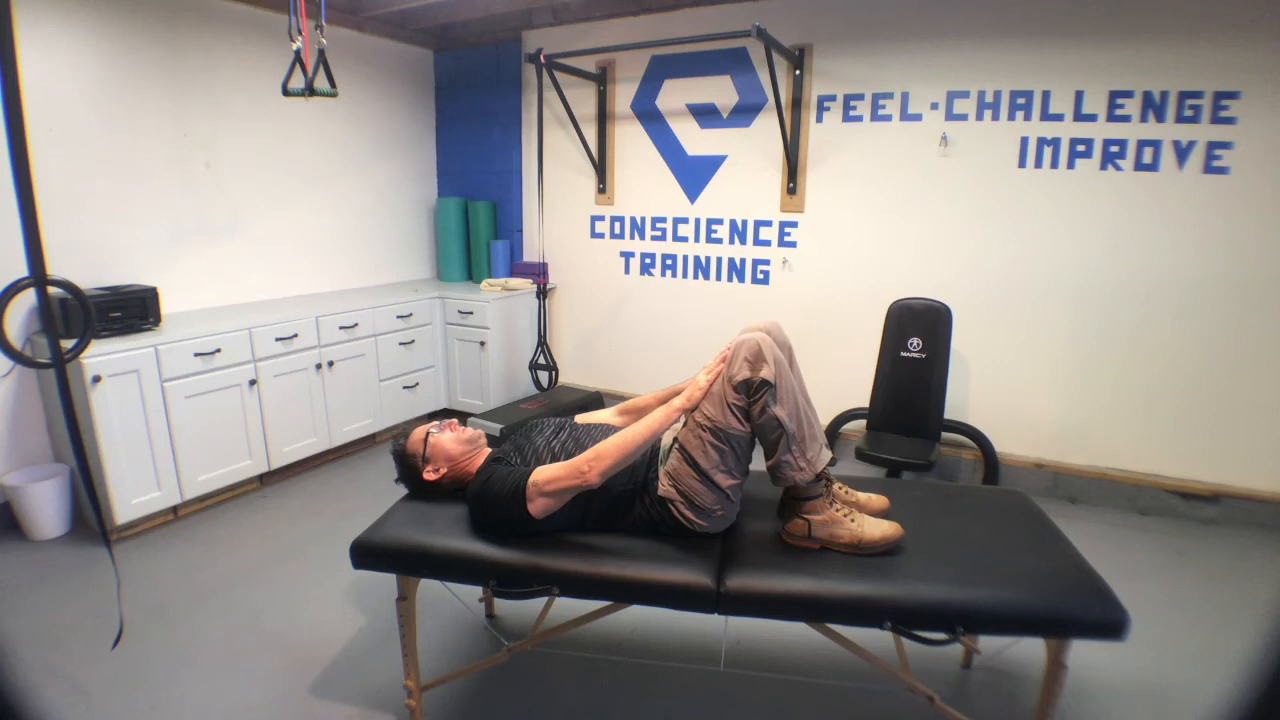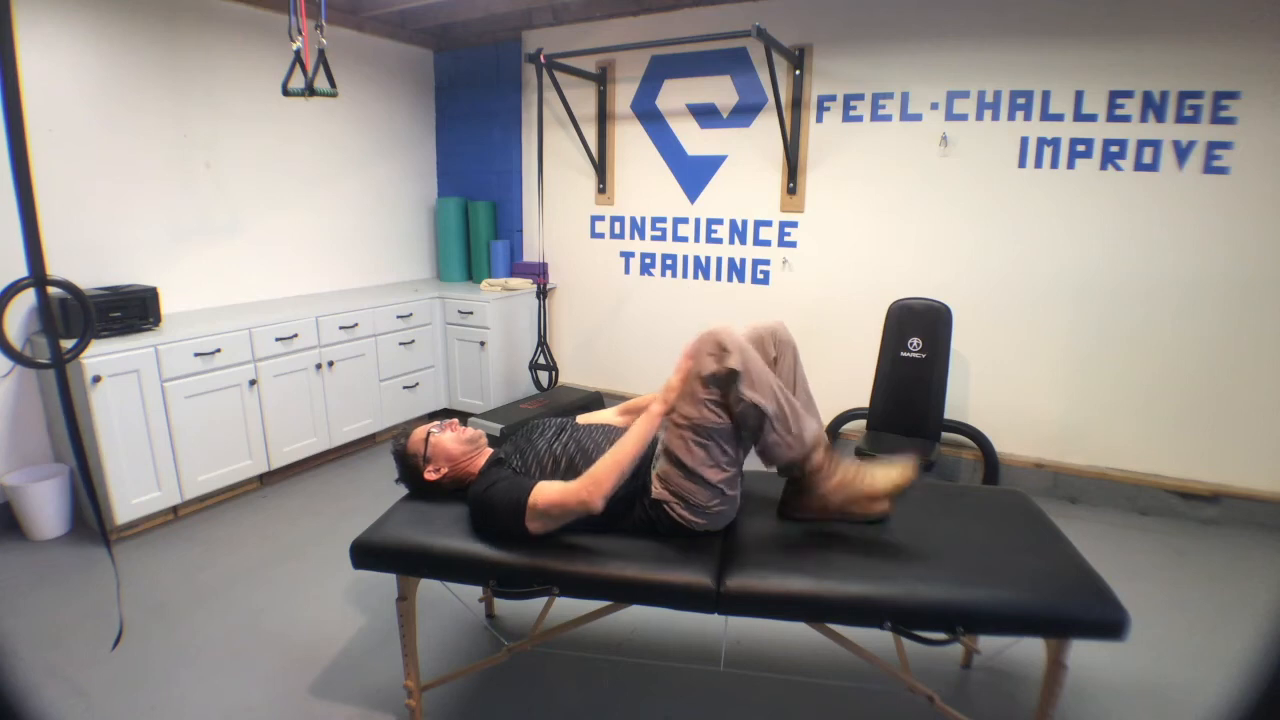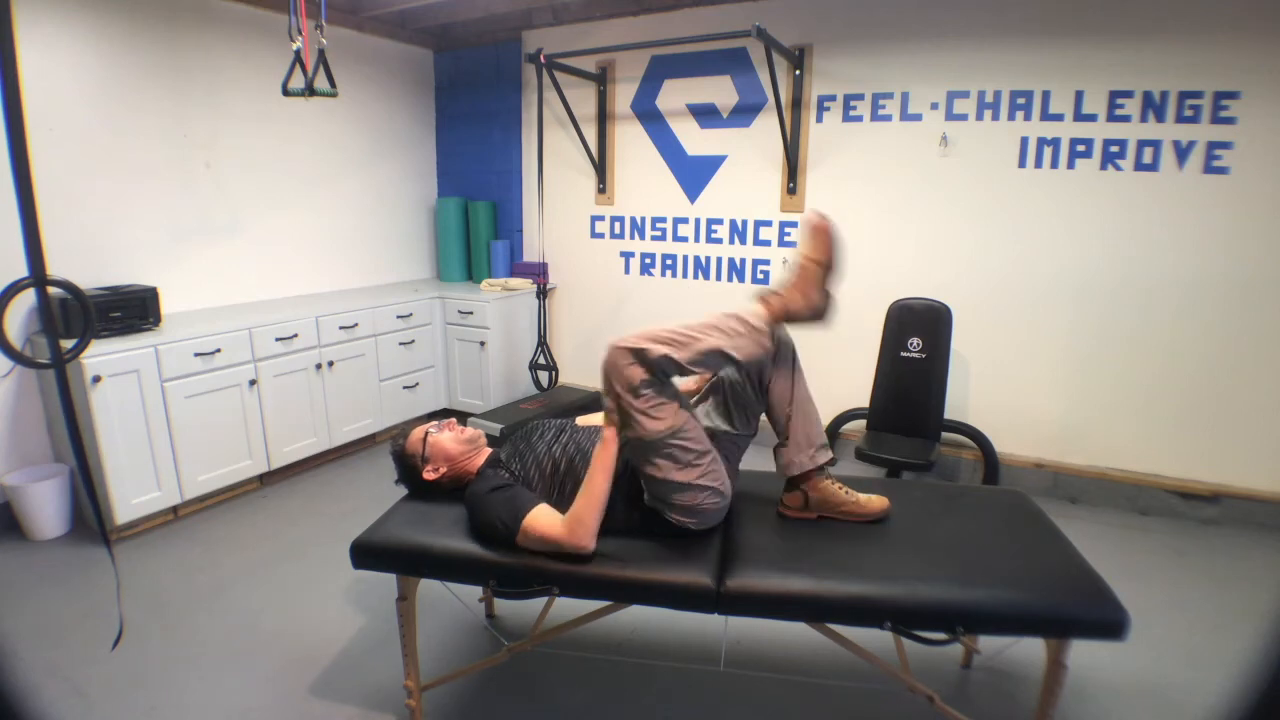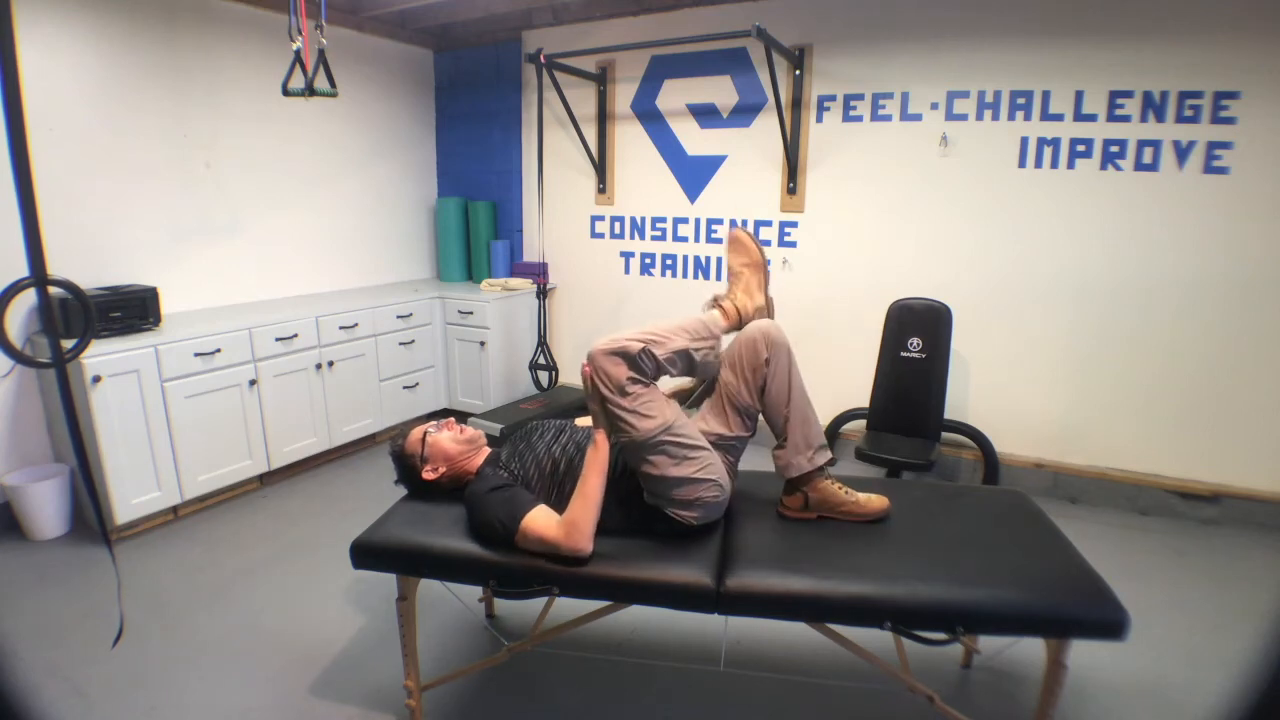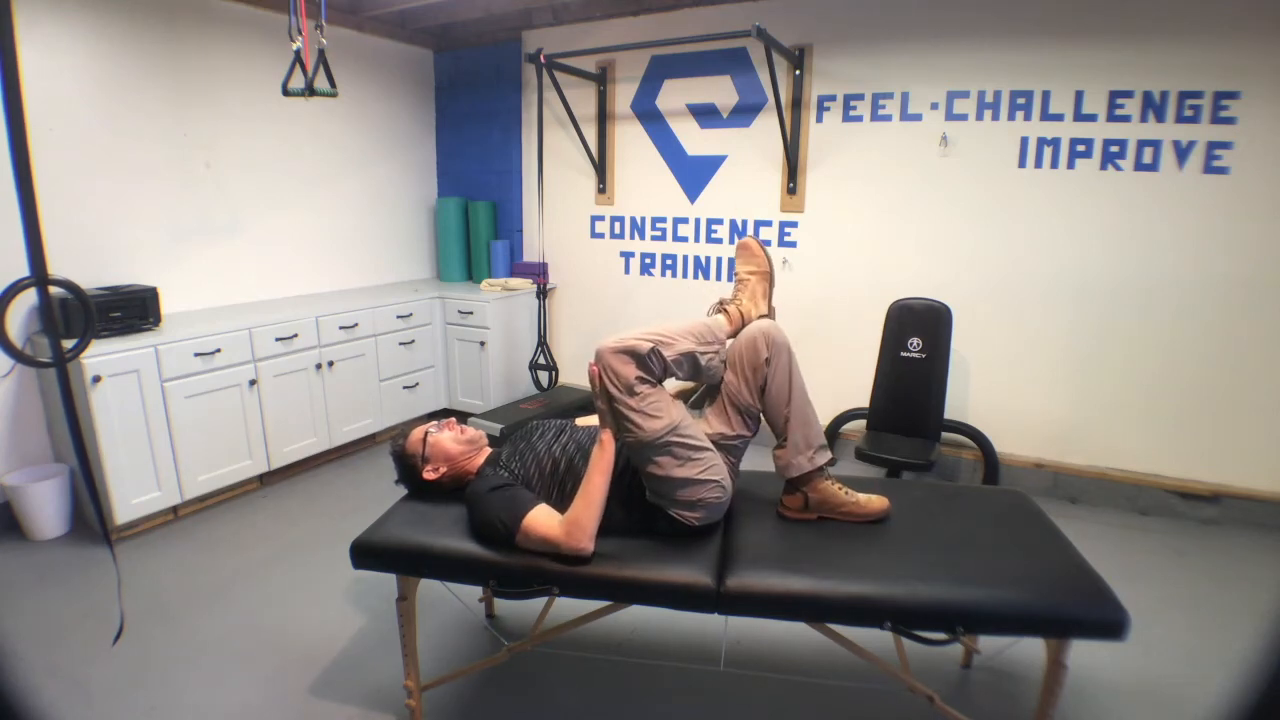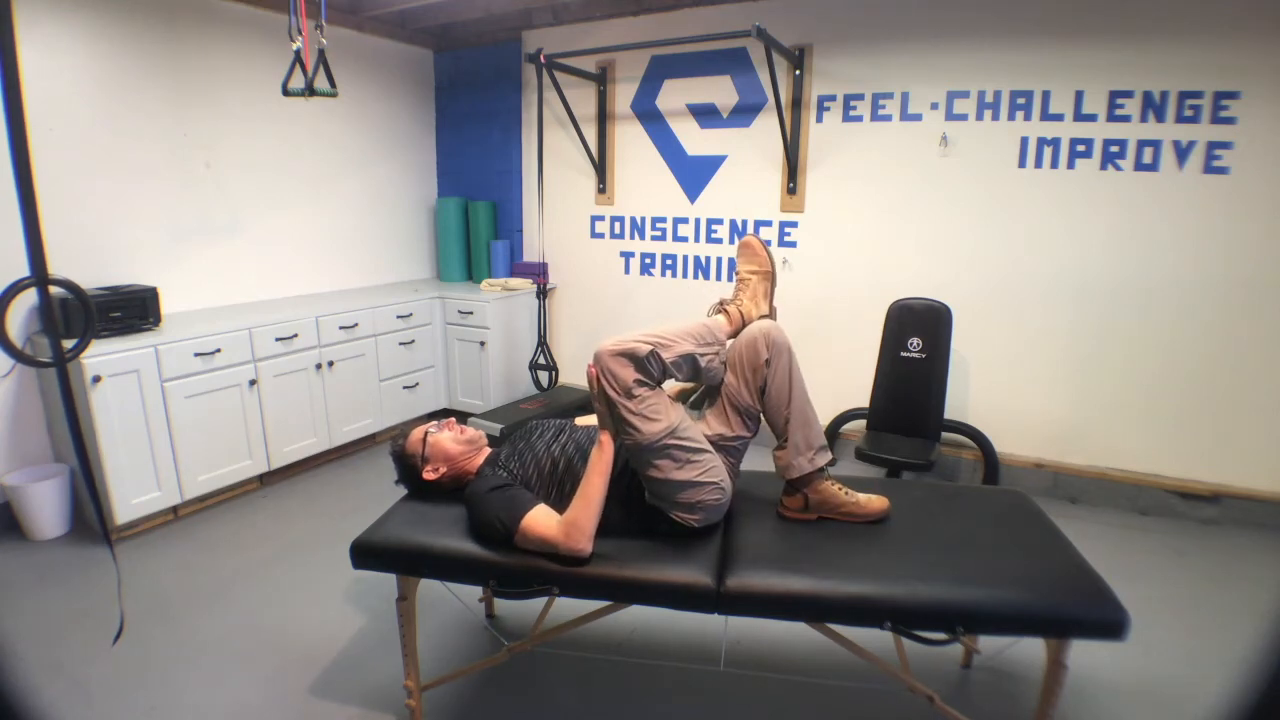
dt=0.3s
person 1, frame 1
left shoulder: (520, 441)
right shoulder: (491, 492)
left elbow: (617, 415)
right elbow: (588, 472)
left wrist: (699, 385)
right wrist: (684, 402)
left hip: (668, 455)
right hip: (686, 500)
left knee: (766, 337)
right knee: (753, 354)
left ankle: (812, 482)
right ankle: (812, 509)
person 1, frame 2
left shoulder: (522, 441)
right shoulder: (492, 497)
left elbow: (618, 418)
right elbow: (590, 496)
left wrist: (695, 382)
right wrist: (664, 404)
left hip: (669, 454)
right hip: (686, 498)
left knee: (770, 337)
right knee: (719, 343)
left ankle: (808, 484)
right ankle: (822, 473)
person 1, frame 3
left shoulder: (523, 437)
right shoulder: (488, 498)
left elbow: (599, 423)
right elbow: (579, 538)
left wrist: (693, 387)
right wrist: (613, 430)
left hip: (698, 455)
right hip: (692, 498)
left knee: (768, 341)
right knee: (626, 355)
left ankle: (808, 486)
right ankle: (784, 303)
person 1, frame 4
left shoulder: (521, 439)
right shoulder: (488, 497)
left elbow: (626, 413)
right elbow: (575, 541)
left wrist: (686, 387)
right wrist: (602, 432)
left hip: (697, 458)
right hip: (691, 493)
left knee: (764, 340)
right knee: (608, 358)
left ankle: (808, 485)
right ankle: (732, 308)
person 1, frame 5
left shoulder: (523, 438)
right shoulder: (488, 497)
left elbow: (602, 426)
right elbow: (576, 540)
left wrist: (686, 386)
right wrist: (608, 430)
left hip: (704, 461)
right hip: (693, 495)
left knee: (765, 340)
right knee: (616, 355)
left ankle: (808, 485)
right ankle: (735, 315)
person 1, frame 6
left shoulder: (524, 438)
right shoulder: (487, 496)
left elbow: (638, 413)
right elbow: (574, 541)
left wrist: (695, 381)
right wrist: (607, 432)
left hip: (702, 459)
right hip: (694, 496)
left knee: (766, 339)
right knee: (614, 358)
left ankle: (807, 486)
right ankle: (735, 315)
